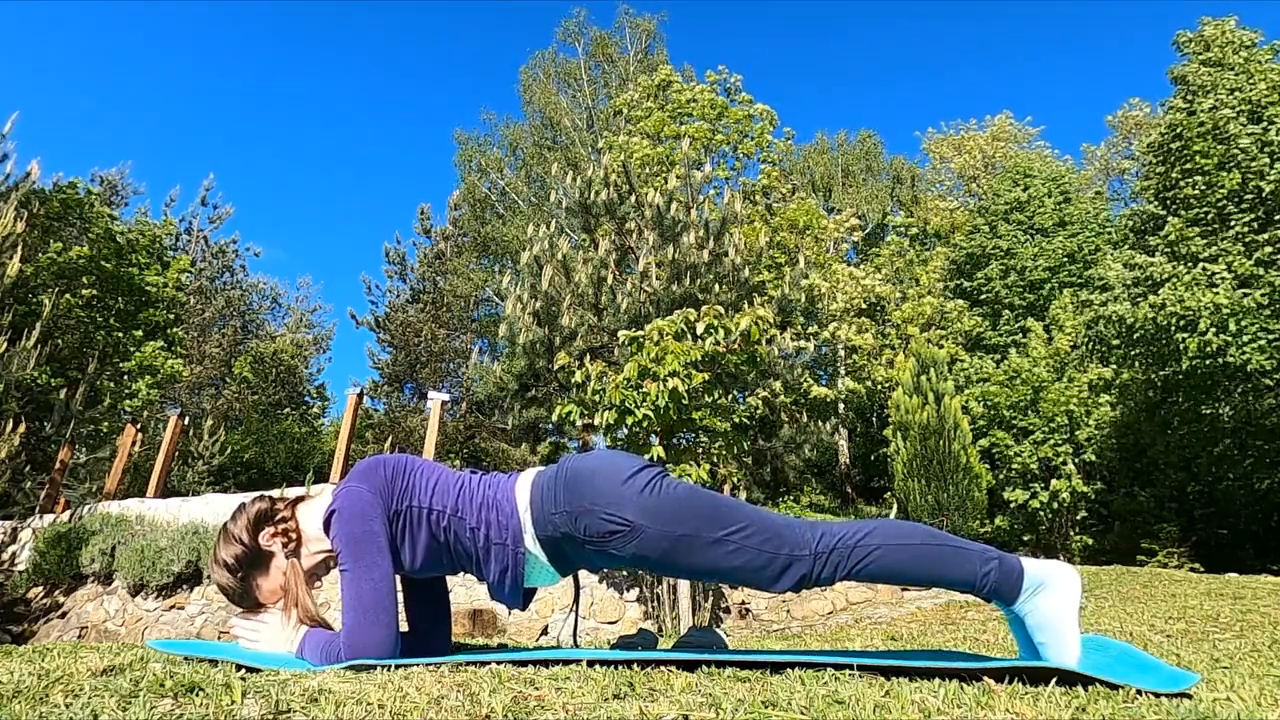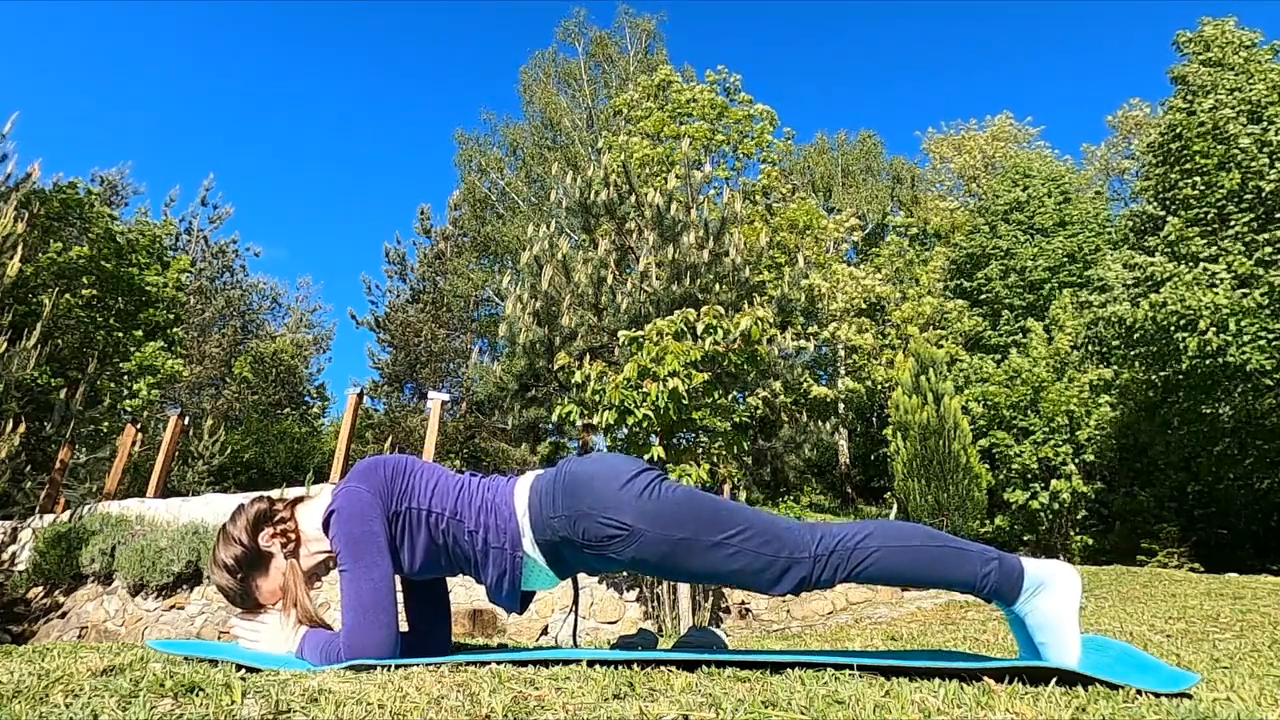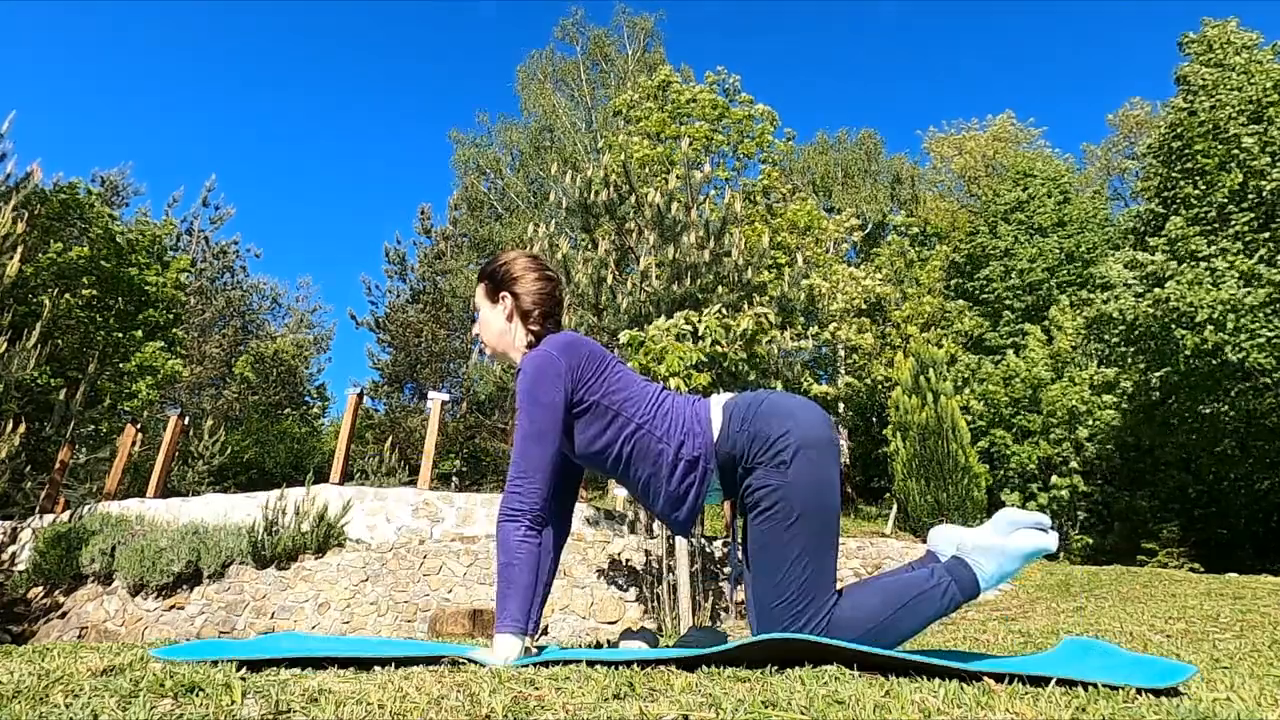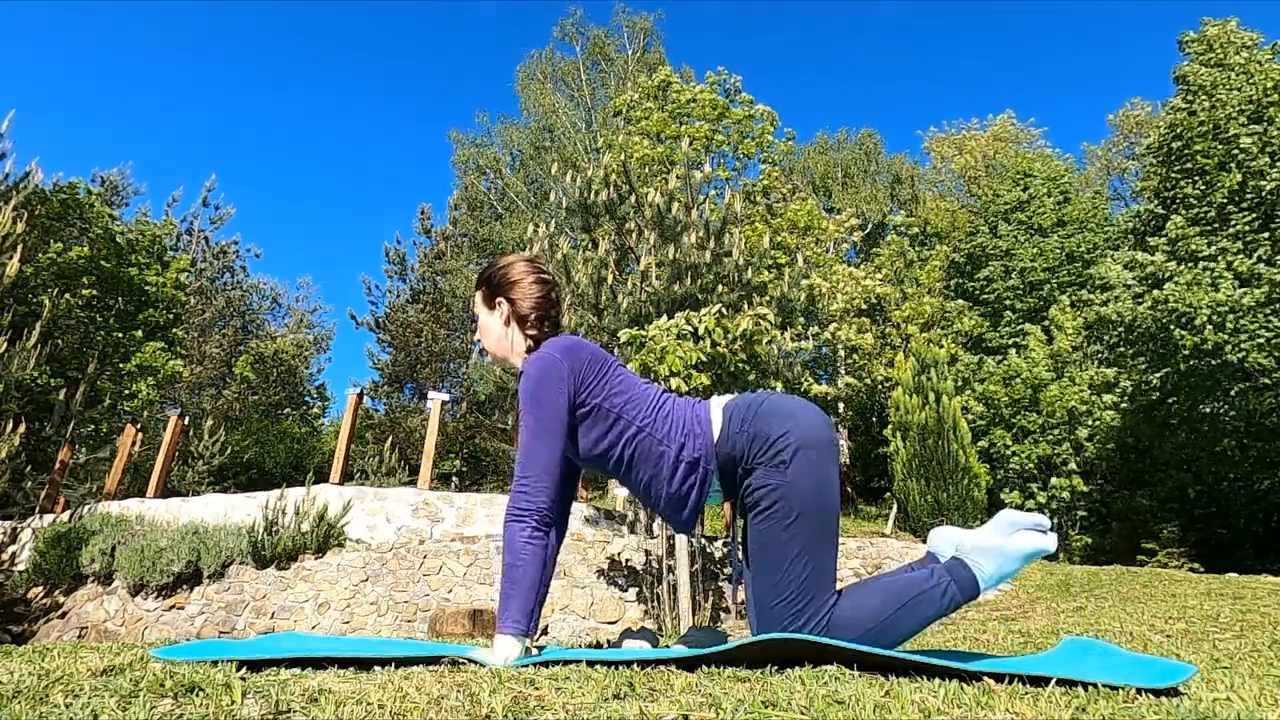
dt=0.3s
person 1, frame 1
left shoulder: (358, 498)
right shoulder: (388, 520)
left elbow: (372, 645)
right elbow: (428, 643)
left wrist: (294, 638)
right wrist: (303, 622)
left hip: (593, 508)
right hip: (589, 508)
left knee: (811, 555)
right knee: (813, 551)
left ankle: (1022, 580)
right ankle: (1015, 579)
person 1, frame 2
left shoulder: (359, 496)
right shoulder: (403, 509)
left elbow: (381, 625)
right elbow: (422, 626)
left wrist: (298, 642)
right wrist: (314, 631)
left hip: (607, 505)
right hip: (597, 502)
left knee: (815, 556)
left ankle: (1021, 579)
person 1, frame 3
left shoulder: (550, 360)
right shoulder: (556, 374)
left elbow: (523, 509)
right elbow: (551, 518)
left wrist: (507, 641)
right wrist: (519, 634)
left hip: (774, 442)
right hip: (766, 449)
left knee: (803, 639)
right knee: (791, 632)
left ankle: (971, 565)
right ankle: (945, 556)
person 1, frame 4
left shoulder: (550, 364)
right shoulder: (558, 373)
left elbow: (532, 511)
right elbow: (550, 514)
left wrist: (508, 640)
right wrist: (518, 633)
left hip: (776, 443)
right hip: (764, 446)
left knee: (802, 637)
right knee: (788, 628)
left ankle: (968, 569)
right ankle: (946, 559)
